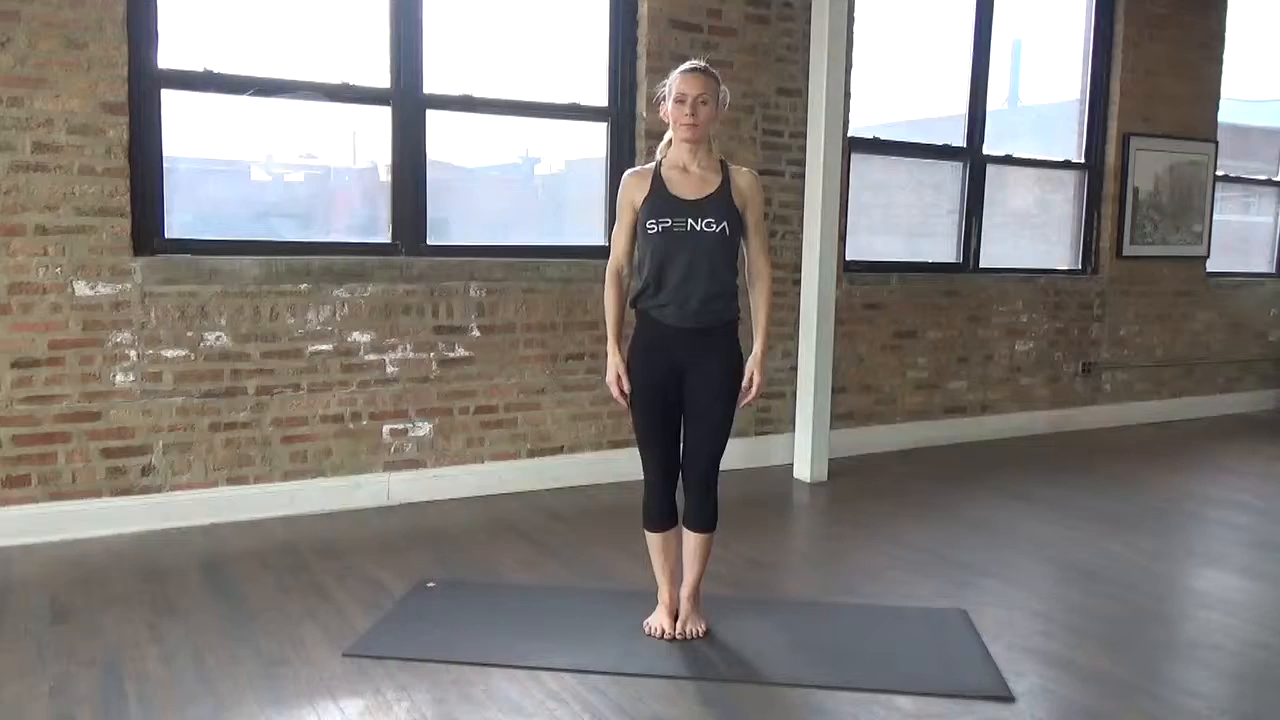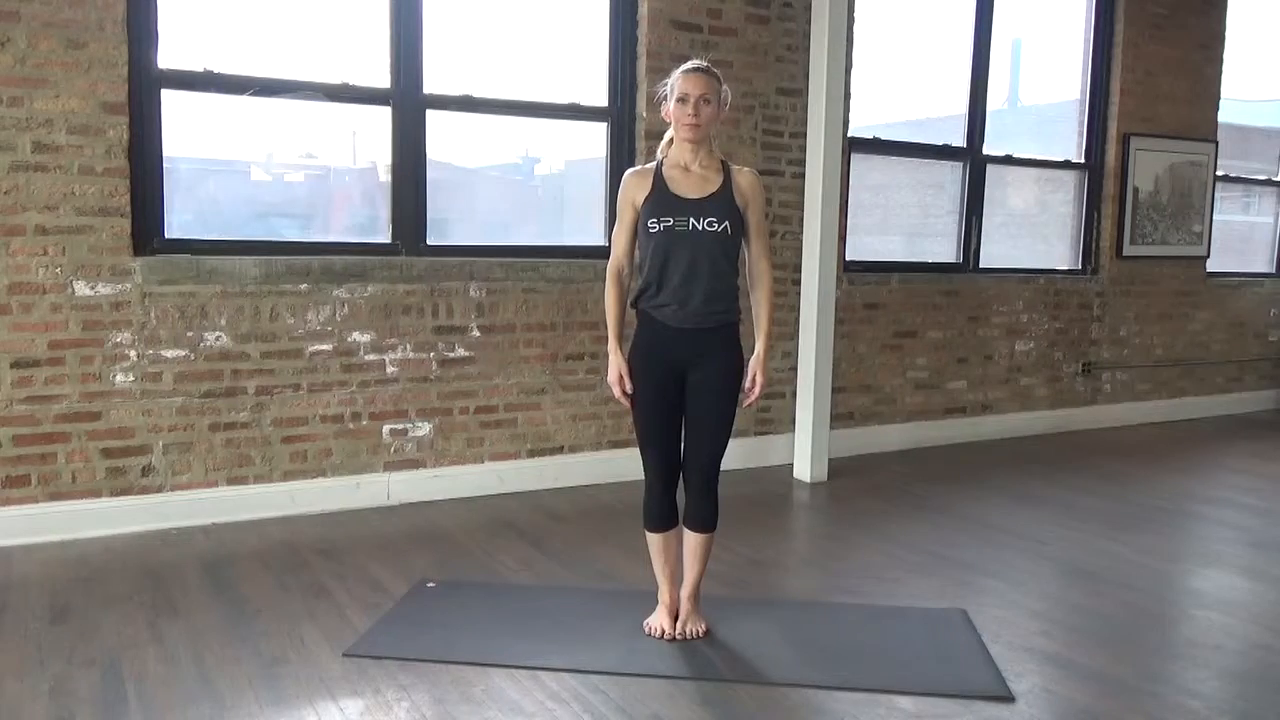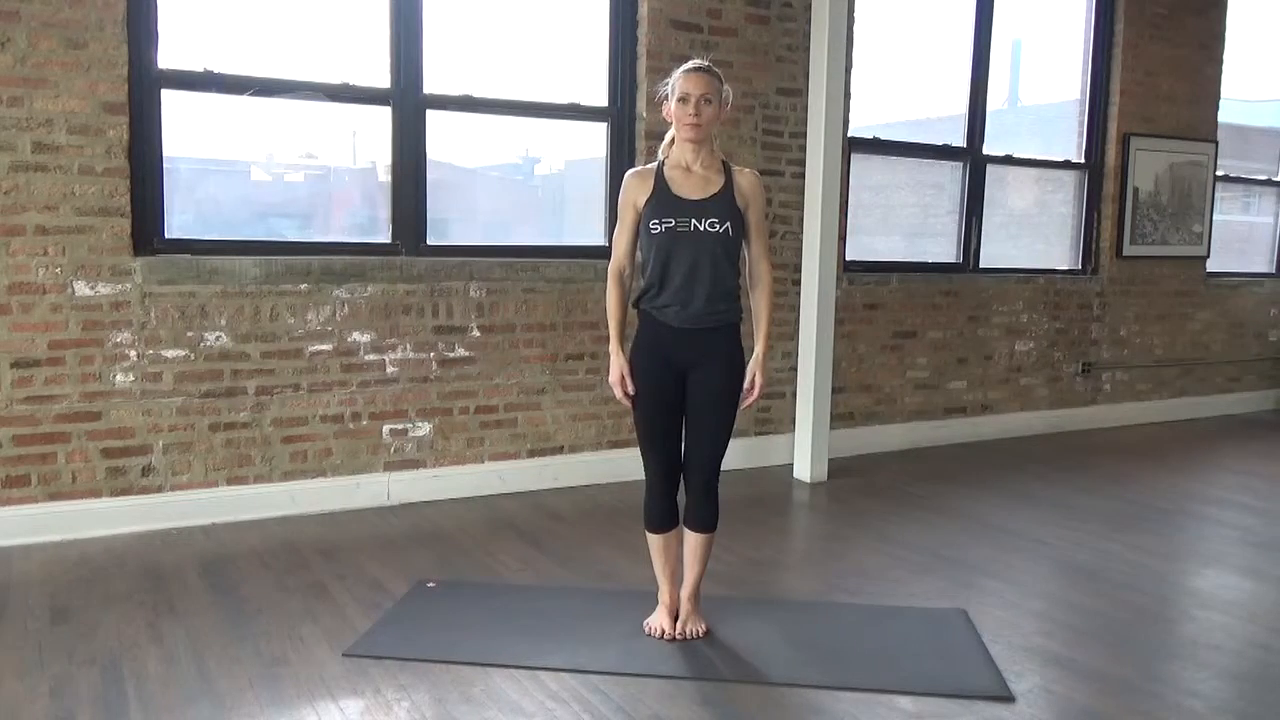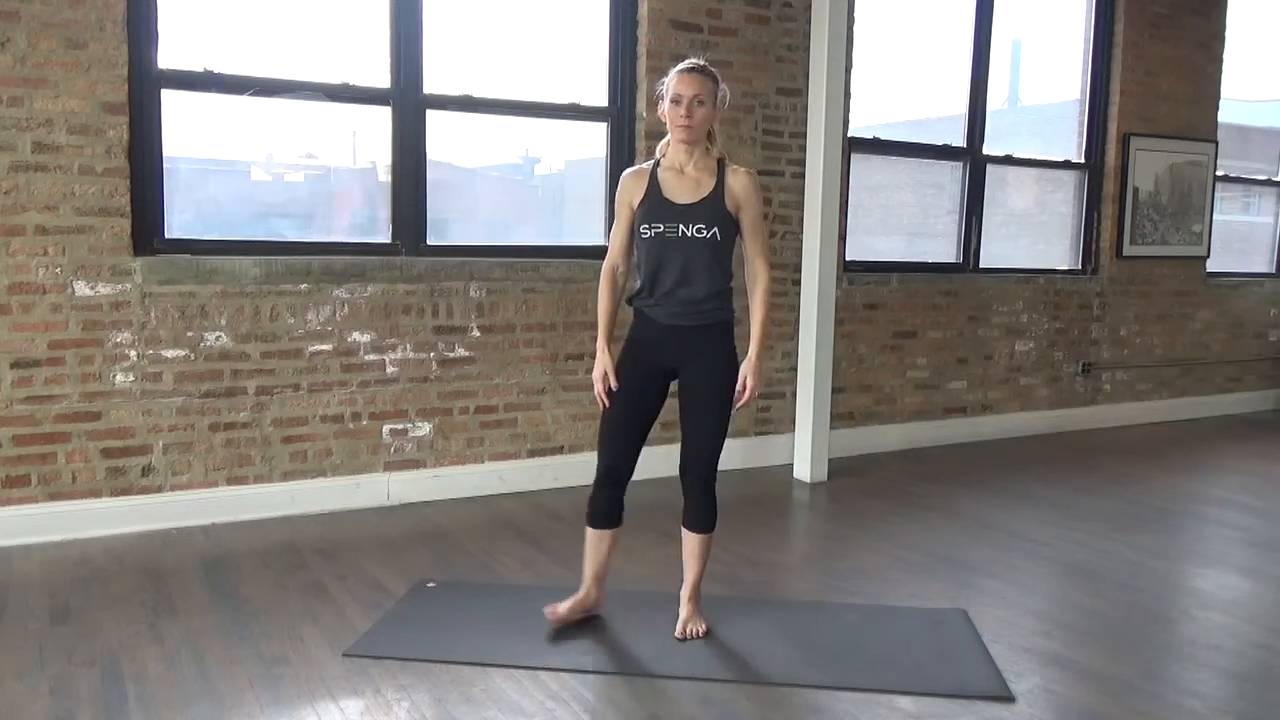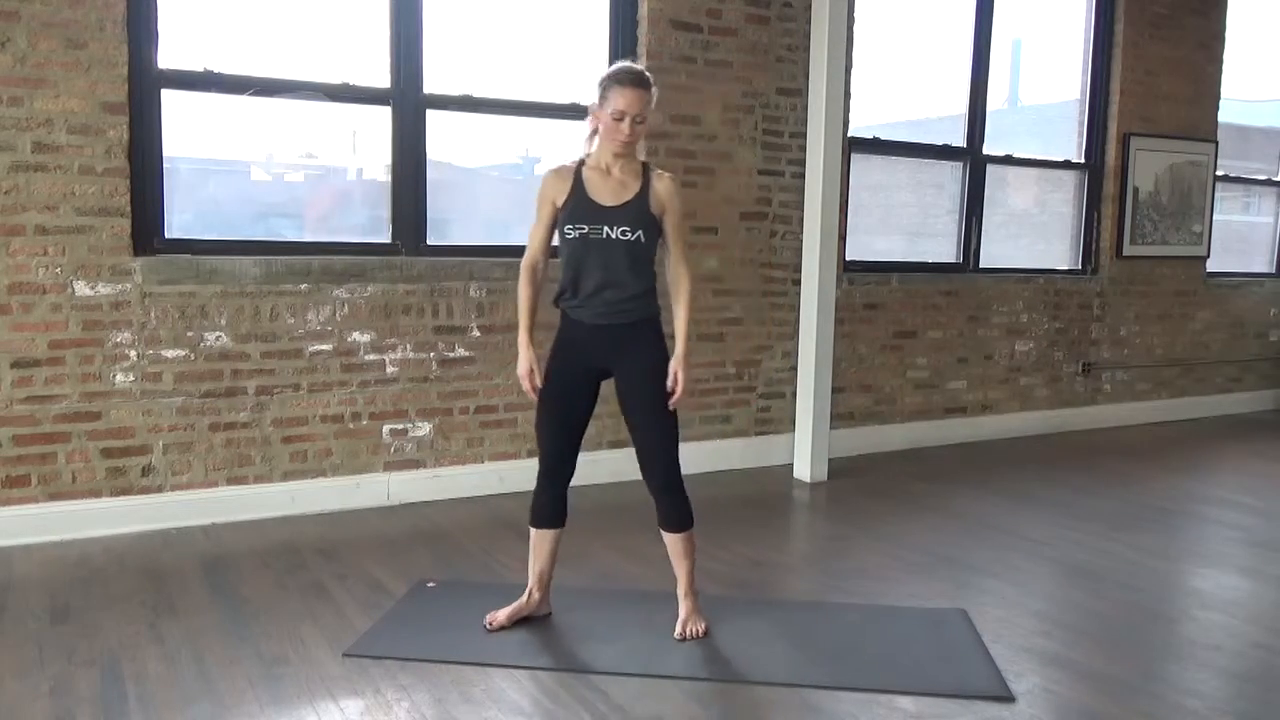
dt=0.5s
person 1, frame 1
left shoulder: (742, 184)
right shoulder: (637, 182)
left elbow: (759, 269)
right elbow: (618, 269)
left wrist: (760, 346)
right wrist: (613, 347)
left hip: (715, 346)
right hip: (654, 344)
left knee: (701, 475)
right knee: (659, 475)
left ankle: (691, 598)
right ankle: (665, 598)
person 1, frame 2
left shoulder: (743, 183)
right shoulder: (639, 182)
left elbow: (760, 269)
right elbow: (618, 269)
left wrist: (762, 347)
right wrist: (614, 348)
left hip: (716, 346)
right hip: (655, 343)
left knee: (701, 475)
right knee: (660, 475)
left ankle: (690, 598)
right ankle: (665, 597)
person 1, frame 3
left shoulder: (744, 184)
right shoulder: (640, 182)
left elbow: (759, 270)
right elbow: (619, 270)
left wrist: (761, 349)
right wrist: (616, 350)
left hip: (718, 347)
right hip: (656, 343)
left knee: (702, 476)
right knee: (661, 476)
left ankle: (690, 599)
right ankle: (665, 598)
person 1, frame 4
left shoulder: (738, 183)
right shoulder: (635, 182)
left elbow: (758, 271)
right elbow: (613, 268)
left wrist: (753, 352)
right wrist: (602, 346)
left hip: (708, 343)
right hip: (646, 339)
left knee: (698, 476)
right knee: (611, 467)
left ankle: (690, 599)
right ankle: (589, 590)
person 1, frame 5
left shoulder: (660, 187)
right shoulder: (560, 181)
left elbow: (677, 270)
right elbow: (532, 264)
left wrist: (680, 350)
right wrist: (525, 343)
left hip: (638, 341)
right hip: (576, 339)
left knee: (661, 471)
right knee: (553, 469)
left ankle: (686, 597)
right ankle: (536, 593)
